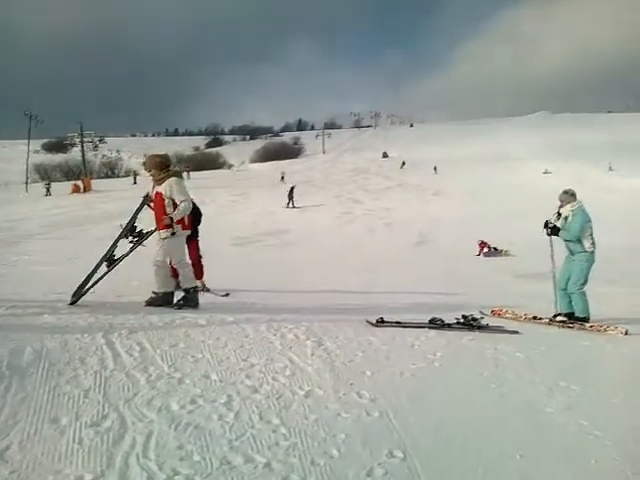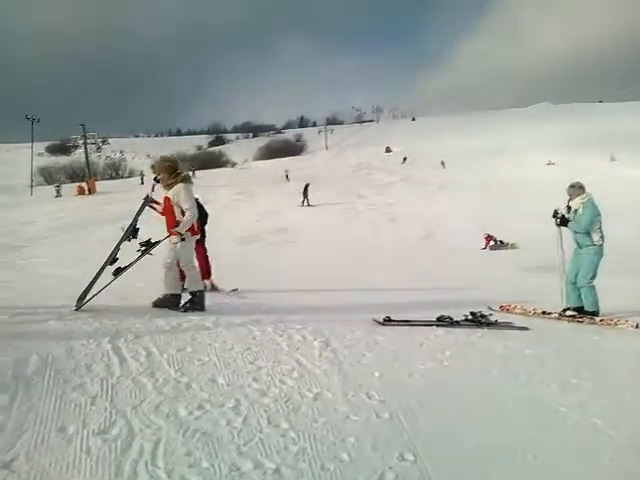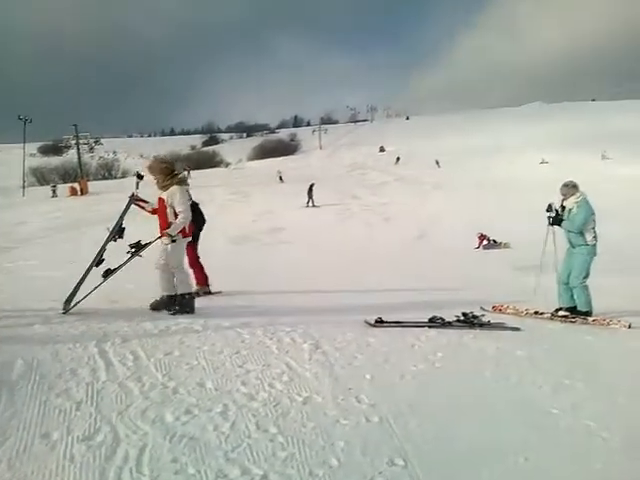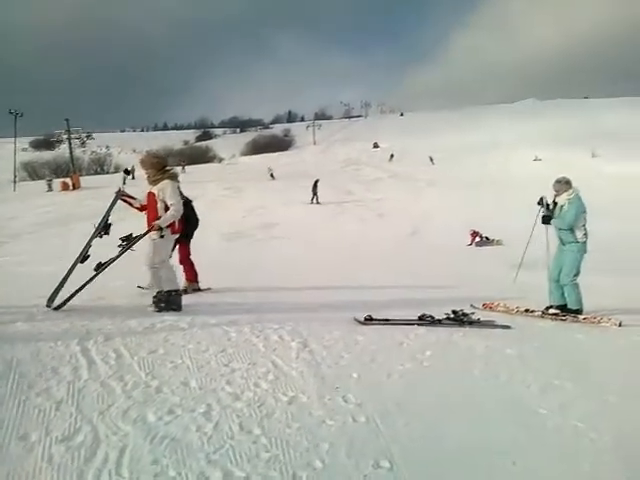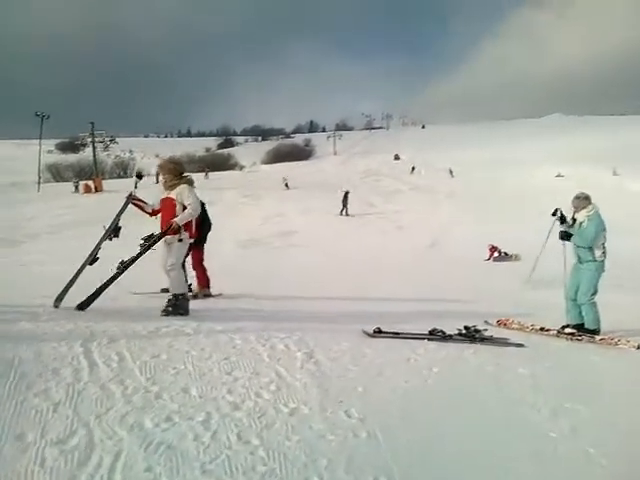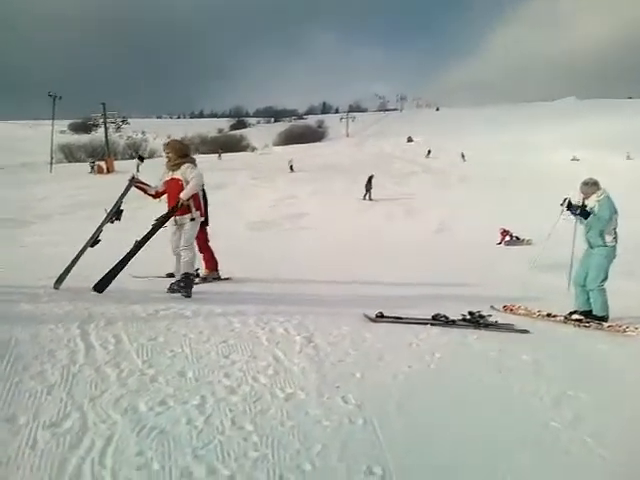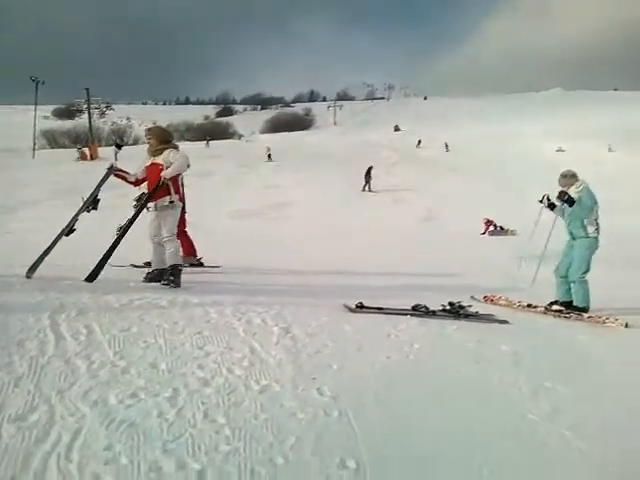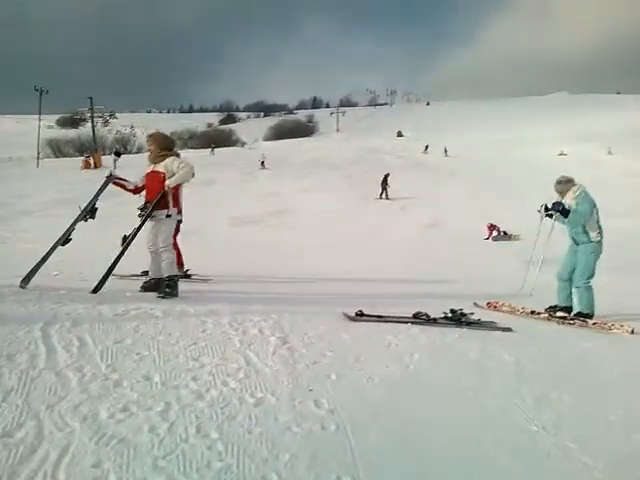
dt=0.2s
person 1, frame 1
left shoulder: (173, 182)
right shoulder: (160, 184)
left elbow: (187, 205)
left wrist: (173, 217)
right wrist: (150, 201)
left hip: (176, 229)
right hip: (163, 230)
left knee: (179, 261)
right knee: (159, 261)
left ankle: (191, 295)
right ankle: (164, 294)
person 1, frame 2
left shoulder: (182, 187)
right shoulder: (171, 187)
left elbow: (192, 213)
left wrist: (180, 229)
right wrist: (152, 203)
left hip: (186, 233)
right hip: (176, 234)
left knee: (186, 264)
right knee: (169, 263)
left ankle: (197, 298)
right ankle: (172, 296)
person 1, frame 3
left shoulder: (177, 189)
right shoulder: (167, 189)
left elbow: (185, 215)
right elbow: (156, 209)
left wrist: (172, 231)
right wrist: (138, 202)
left hip: (178, 235)
right hip: (169, 235)
left knee: (175, 266)
right knee: (162, 265)
left ankle: (186, 300)
right ankle: (169, 297)
person 1, frame 4
left shoulder: (168, 184)
right shoulder: (155, 185)
left elbow: (177, 209)
right elbow: (143, 205)
left wrist: (161, 222)
right wrist: (125, 197)
left hip: (166, 230)
right hip: (156, 231)
left knee: (161, 263)
right knee: (152, 262)
left ankle: (173, 298)
right ankle: (161, 293)
person 1, frame 5
left shoulder: (184, 188)
right shoulder: (167, 192)
left elbow: (194, 208)
right elbow: (153, 210)
left wrist: (179, 220)
right wrist: (136, 201)
left hip: (182, 235)
right hip: (168, 236)
left knee: (173, 265)
right knee: (169, 266)
left ankle: (180, 301)
right ankle: (177, 299)
person 1, frame 6
left shoulder: (188, 167)
right shoulder: (168, 173)
left elbow: (197, 180)
right elbow: (156, 192)
left wrist: (185, 195)
right wrist: (138, 184)
left hip: (191, 215)
right hip: (176, 217)
left knee: (186, 246)
right knee: (177, 248)
left ankle: (187, 279)
right ankle: (181, 280)
person 1, frame 7
left shoulder: (169, 153)
right shoulder: (150, 159)
left elbow: (184, 160)
right elbow: (137, 180)
left wrist: (167, 173)
right wrist: (118, 172)
left hip: (171, 201)
right hip: (155, 203)
left knee: (168, 235)
right knee: (155, 237)
left ankle: (173, 271)
right ankle: (158, 269)
person 1, frame 8
left shoulder: (171, 161)
right shoulder: (151, 167)
left elbow: (188, 170)
right elbow: (137, 187)
left wrist: (171, 182)
right wrist: (117, 181)
left hip: (168, 211)
right hip: (155, 212)
left knee: (165, 245)
right knee: (153, 247)
left ankle: (171, 282)
right ankle: (156, 279)
person 2, frame 1
left shoulder: (580, 214)
right shoulder: (568, 214)
left elbow: (573, 235)
right elbow: (565, 232)
left wrist: (556, 232)
right wrist: (553, 227)
left hip: (583, 256)
right hip: (572, 255)
left knee: (575, 287)
right knee: (562, 284)
left ankle: (582, 316)
right ankle: (567, 312)
person 2, frame 2
left shoulder: (589, 207)
right shoulder: (577, 206)
left elbow: (582, 227)
right elbow: (574, 224)
left wrist: (565, 222)
right wrist: (562, 217)
left hip: (592, 249)
right hip: (580, 248)
left knee: (584, 280)
right knee: (571, 278)
left ankle: (592, 309)
right ankle: (577, 306)
person 2, frame 3
left shoulder: (584, 206)
right shoulder: (571, 205)
left elbow: (576, 226)
right elbow: (567, 222)
left wrist: (559, 222)
right wrist: (557, 214)
left hip: (585, 248)
right hip: (573, 247)
left knee: (577, 280)
right knee: (563, 278)
left ankle: (585, 309)
right ankle: (569, 306)
person 2, frame 4
left shoulder: (575, 203)
right shoulder: (563, 201)
left elbow: (566, 223)
right elbow: (556, 218)
left wrist: (549, 221)
right wrist: (547, 208)
left hip: (575, 245)
right hip: (563, 244)
left knee: (567, 278)
right knee: (554, 275)
left ankle: (575, 307)
right ankle: (559, 303)
person 2, frame 5
left shoulder: (595, 220)
right shoulder: (582, 218)
left elbow: (586, 240)
right elbow: (576, 235)
left wrist: (569, 236)
right wrist: (563, 221)
left hip: (593, 264)
right hip: (580, 262)
left knee: (585, 297)
right knee: (571, 294)
left ankle: (592, 327)
right ankle: (576, 323)
person 2, frame 6
left shoulder: (606, 204)
right shoulder: (592, 203)
left elbow: (600, 224)
right elbow: (586, 222)
left wrist: (586, 213)
right wrist: (572, 209)
left hip: (604, 249)
right hip: (592, 248)
left knee: (594, 283)
right knee: (579, 279)
left ankle: (601, 314)
right ankle: (584, 309)
person 2, frame 7
left shoulder: (586, 195)
right shoulder: (572, 194)
left elbow: (582, 213)
right elbow: (565, 214)
left wrist: (570, 201)
right wrist: (551, 205)
left hip: (586, 240)
right hip: (573, 239)
left knee: (576, 274)
right knee: (561, 271)
left ankle: (582, 305)
right ankle: (565, 300)
person 2, frame 8
left shoulder: (584, 199)
right shoulder: (571, 200)
left elbow: (580, 219)
right elbow: (567, 220)
left wrist: (562, 211)
right wrist: (551, 213)
left hip: (590, 245)
right hip: (576, 244)
left knee: (581, 280)
right knee: (563, 275)
left ankle: (586, 312)
right ankle: (565, 305)
